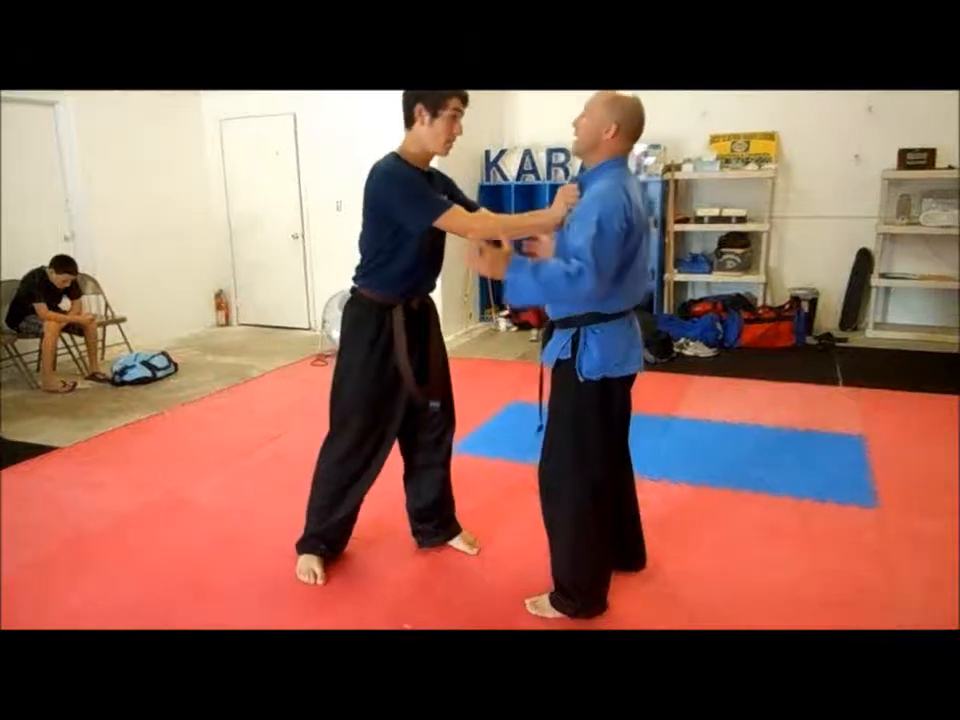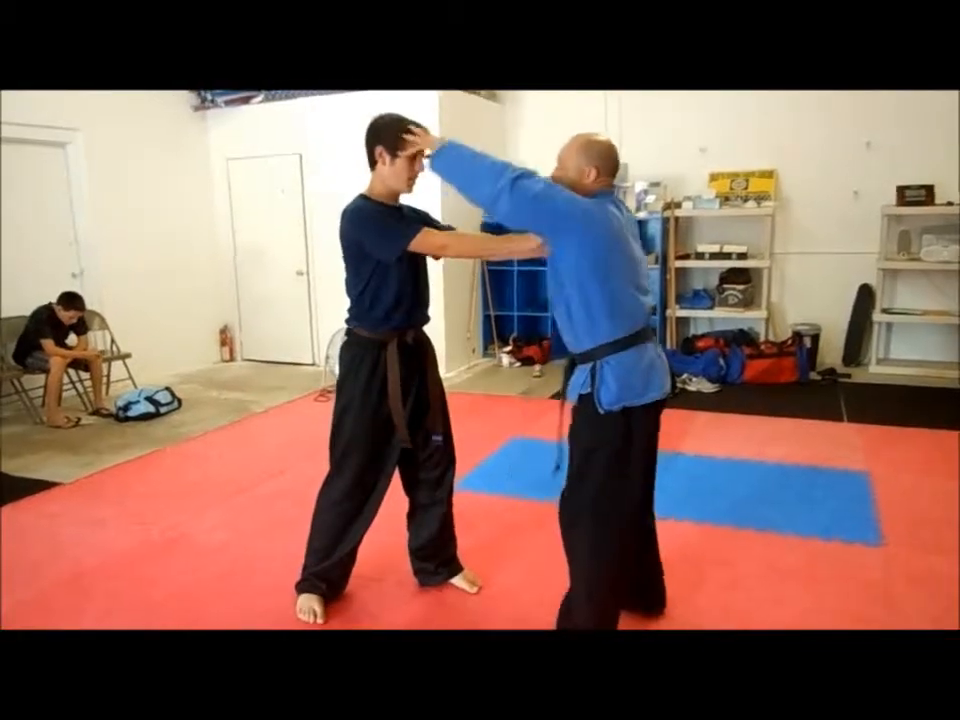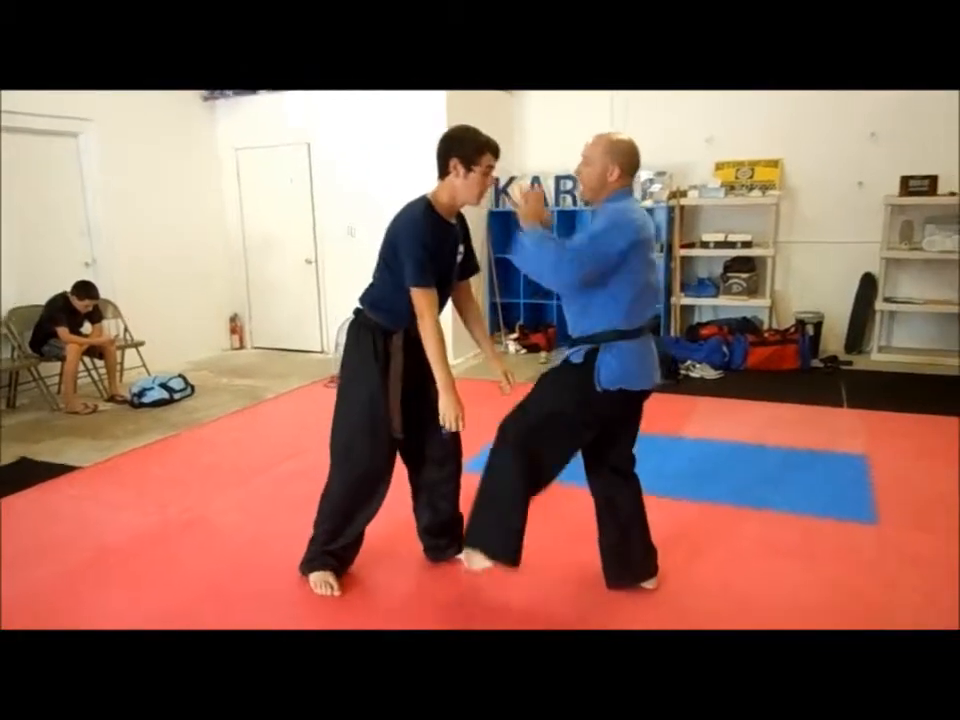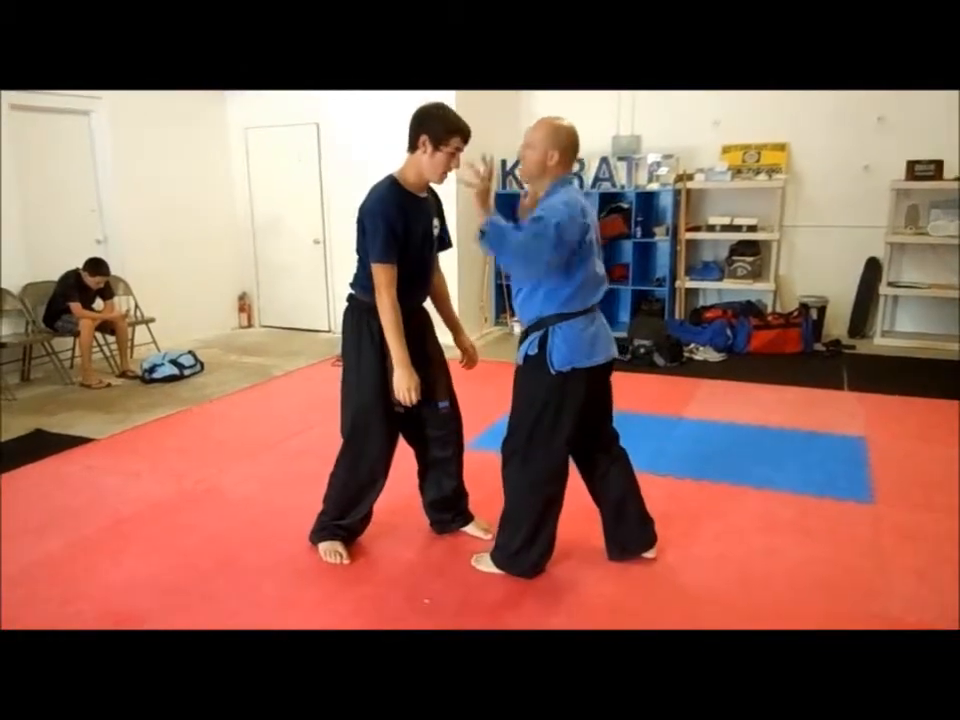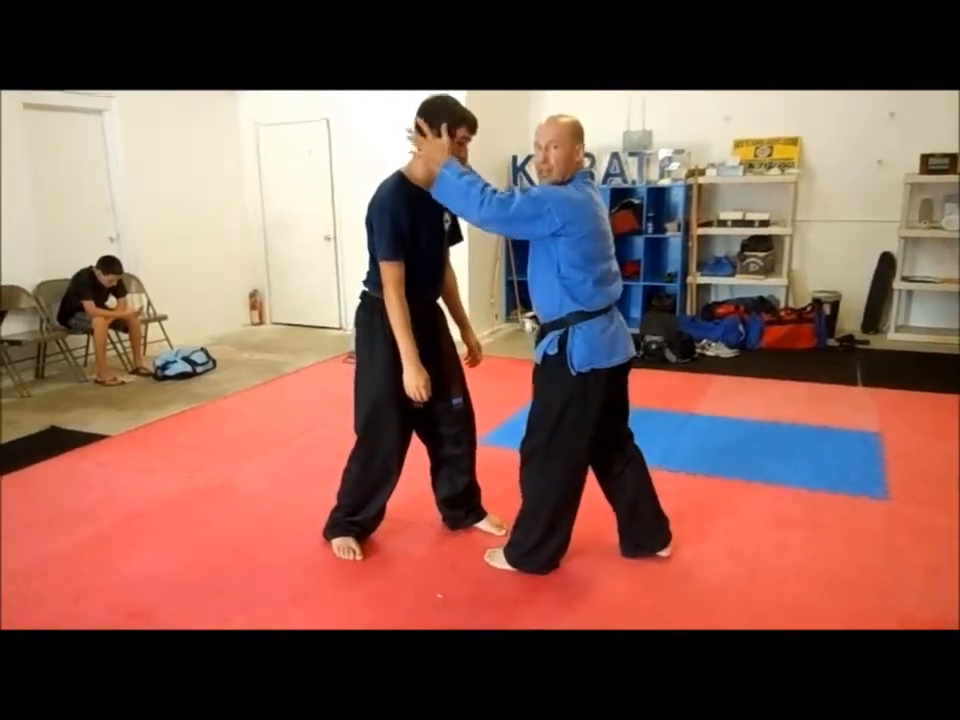
dt=1s
person 1, frame 1
left shoulder: (605, 196)
right shoulder: (615, 186)
left elbow: (585, 278)
left wrist: (512, 272)
right wrist: (558, 254)
left hip: (590, 346)
right hip: (608, 340)
left knee: (570, 471)
right knee: (605, 456)
left ankle: (578, 594)
right ankle: (622, 550)
person 1, frame 2
left shoulder: (579, 214)
right shoulder: (613, 214)
left elbow: (508, 188)
right elbow: (526, 198)
left wrist: (440, 150)
left hip: (611, 378)
right hip: (639, 370)
left knee: (590, 506)
right knee: (629, 494)
left ankle: (588, 618)
right ankle: (641, 592)
person 1, frame 3
left shoulder: (617, 220)
right shoulder: (622, 217)
left elbow: (565, 271)
right elbow: (581, 269)
left wrist: (532, 228)
right wrist: (549, 245)
left hip: (605, 363)
right hip: (624, 360)
left knee: (520, 436)
right knee: (611, 467)
left ankle: (493, 542)
right ankle: (634, 566)
person 1, frame 4
left shoulder: (561, 207)
right shoulder: (562, 202)
left elbow: (532, 260)
right elbow: (538, 256)
left wrist: (488, 215)
right wrist: (525, 219)
left hip: (558, 347)
right hip: (586, 341)
left knee: (530, 456)
right knee: (596, 445)
left ankle: (517, 556)
right ankle: (634, 537)
person 1, frame 5
left shoulder: (562, 203)
right shoulder: (575, 196)
left elbow: (491, 208)
right elbow: (510, 207)
left wrist: (442, 165)
right wrist: (453, 167)
left hip: (576, 346)
right hip: (600, 340)
left knee: (549, 455)
right knee: (610, 445)
left ankle: (530, 552)
right ankle: (648, 535)
person 2, frame 1
left shoulder: (437, 181)
right shoulder: (390, 176)
left elbow: (485, 222)
right elbow: (469, 227)
left wrist: (547, 219)
right wrist: (550, 216)
left hip: (417, 315)
right hip: (375, 320)
left knee: (432, 425)
right knee: (355, 434)
left ankle: (435, 524)
right ankle: (318, 542)
person 2, frame 2
left shoulder: (411, 217)
right shoulder: (361, 216)
left elbow: (463, 242)
right elbow: (446, 246)
left wrist: (527, 243)
right wrist: (529, 243)
left hip: (414, 352)
right hip: (371, 358)
left knee: (432, 463)
right knee: (355, 473)
left ankle: (436, 562)
right ankle: (317, 581)
person 2, frame 3
left shoulder: (458, 226)
right shoulder: (416, 224)
left elbow: (463, 297)
right elbow: (426, 313)
left wrist: (495, 358)
right wrist: (446, 390)
left hip: (414, 346)
right hip: (375, 345)
left knee: (439, 448)
right knee: (363, 456)
left ankle: (444, 540)
right ankle: (324, 558)
person 2, frame 4
left shoulder: (430, 201)
right shoulder: (383, 203)
right elbow: (384, 291)
left wrist: (459, 334)
right wrist: (401, 366)
left hip: (414, 319)
right hip: (372, 326)
left knee: (442, 423)
right knee: (370, 436)
left ankle: (450, 513)
right ankle: (332, 528)
person 2, frame 5
right shoulder: (392, 199)
right elbow: (392, 288)
left wrist: (465, 330)
right wrist: (410, 363)
left hip: (428, 317)
right hip: (385, 323)
left knee: (454, 419)
right knee: (384, 433)
left ankle: (463, 509)
right ankle: (345, 525)
